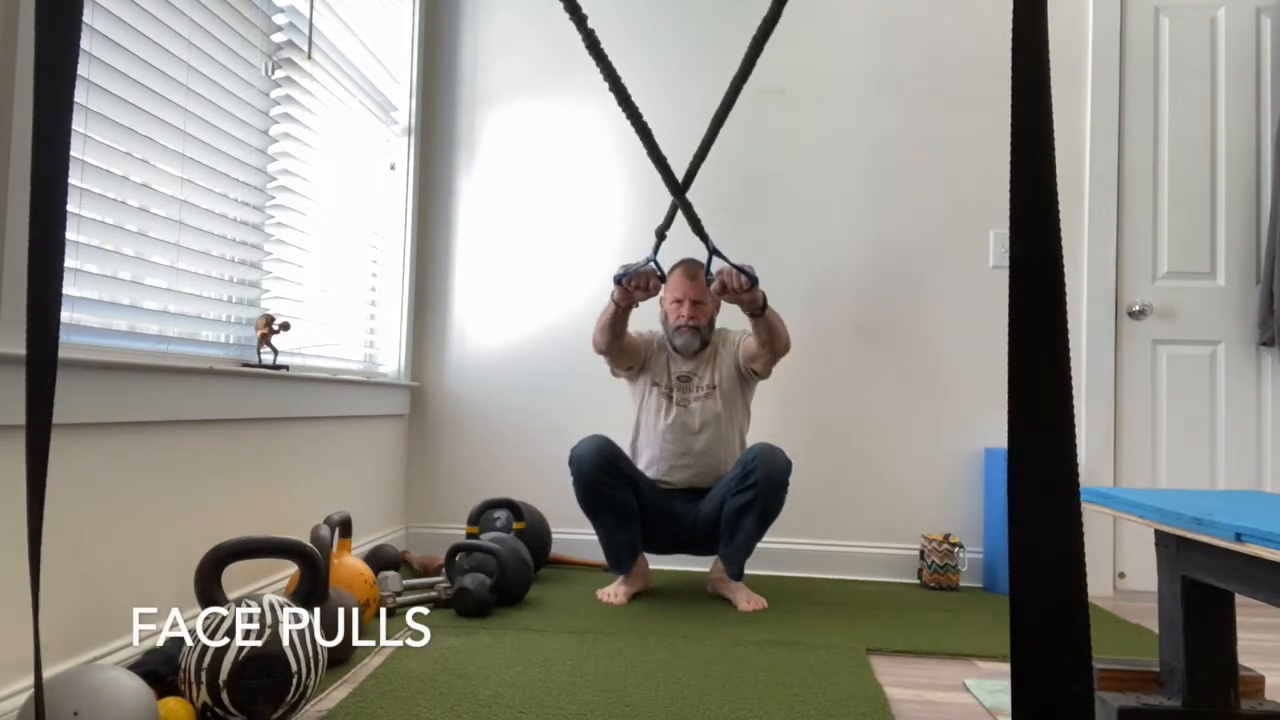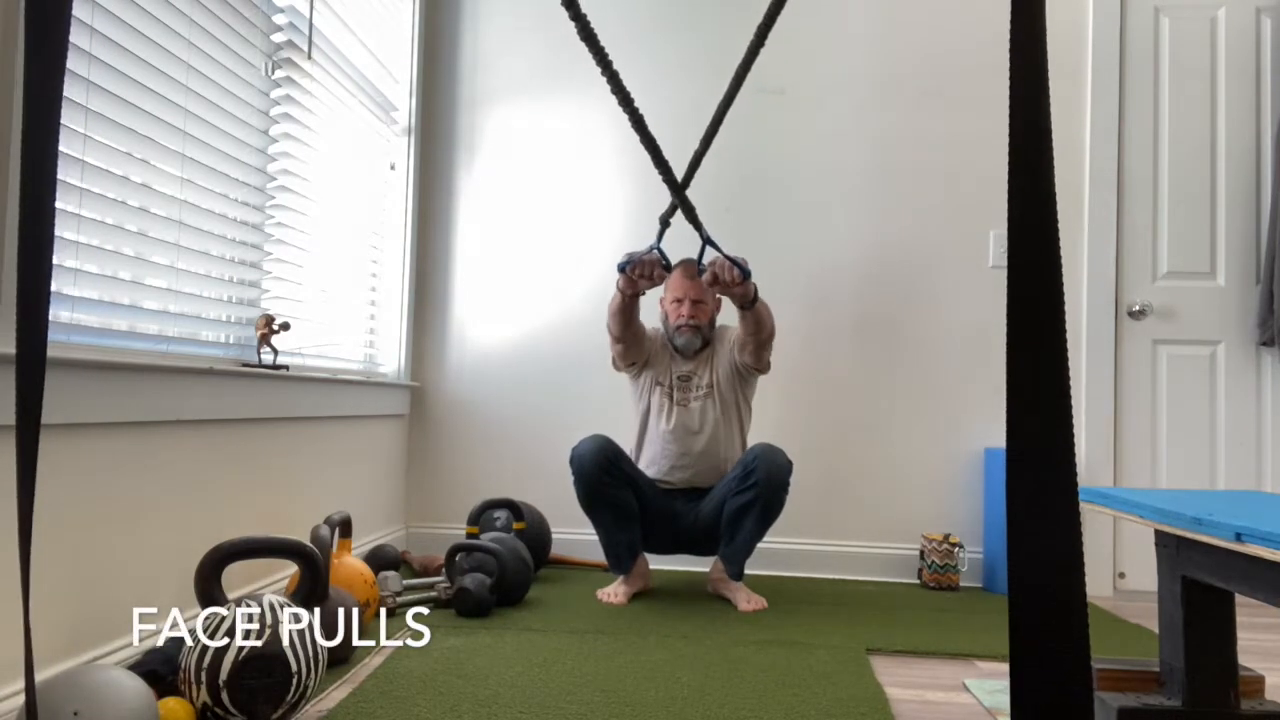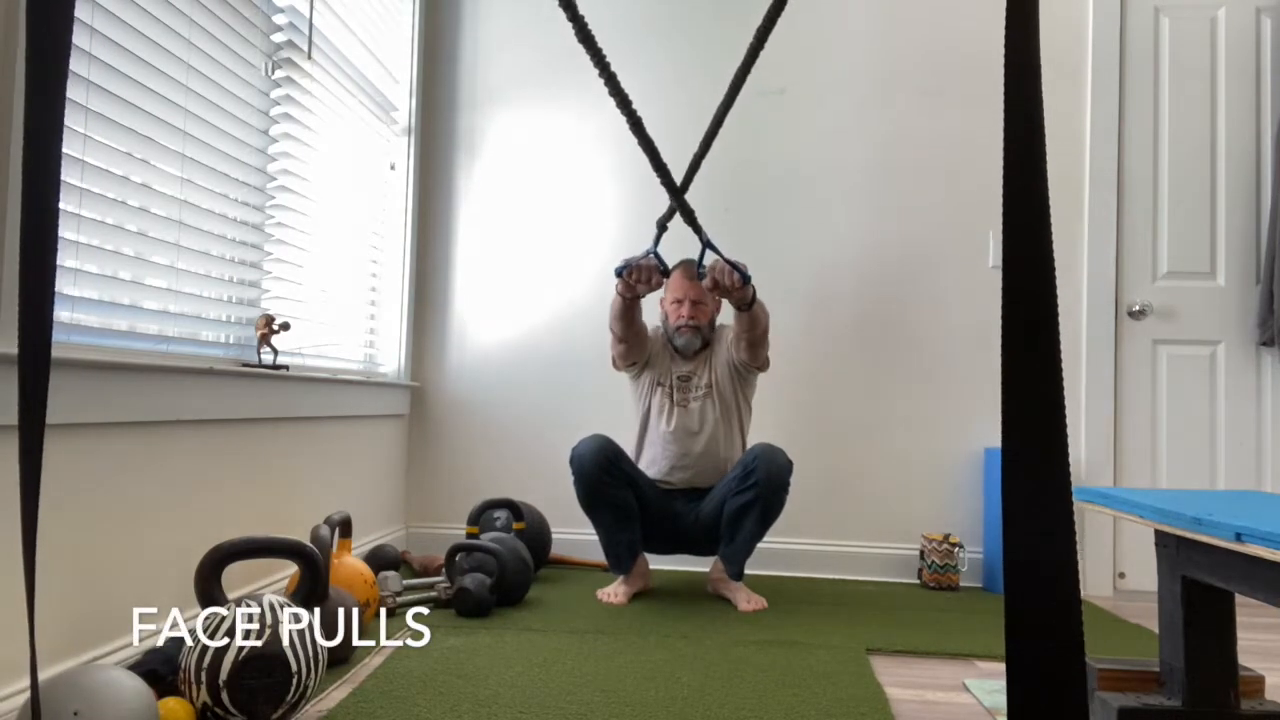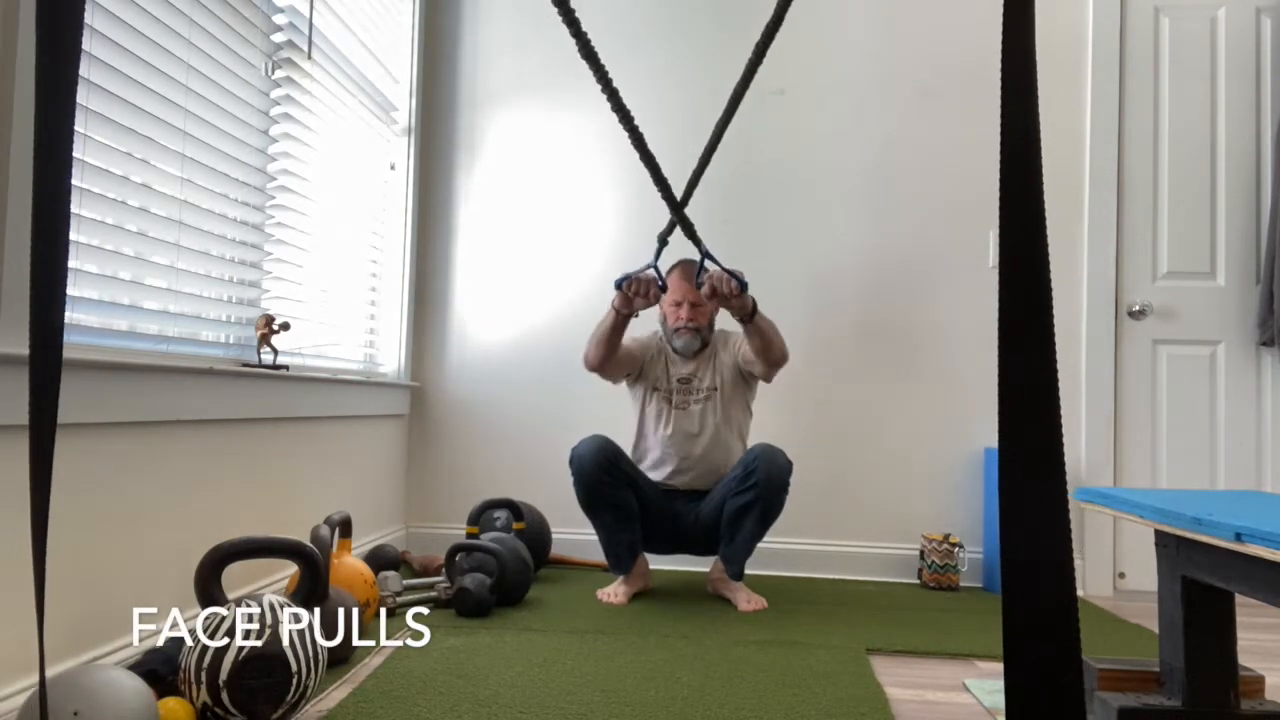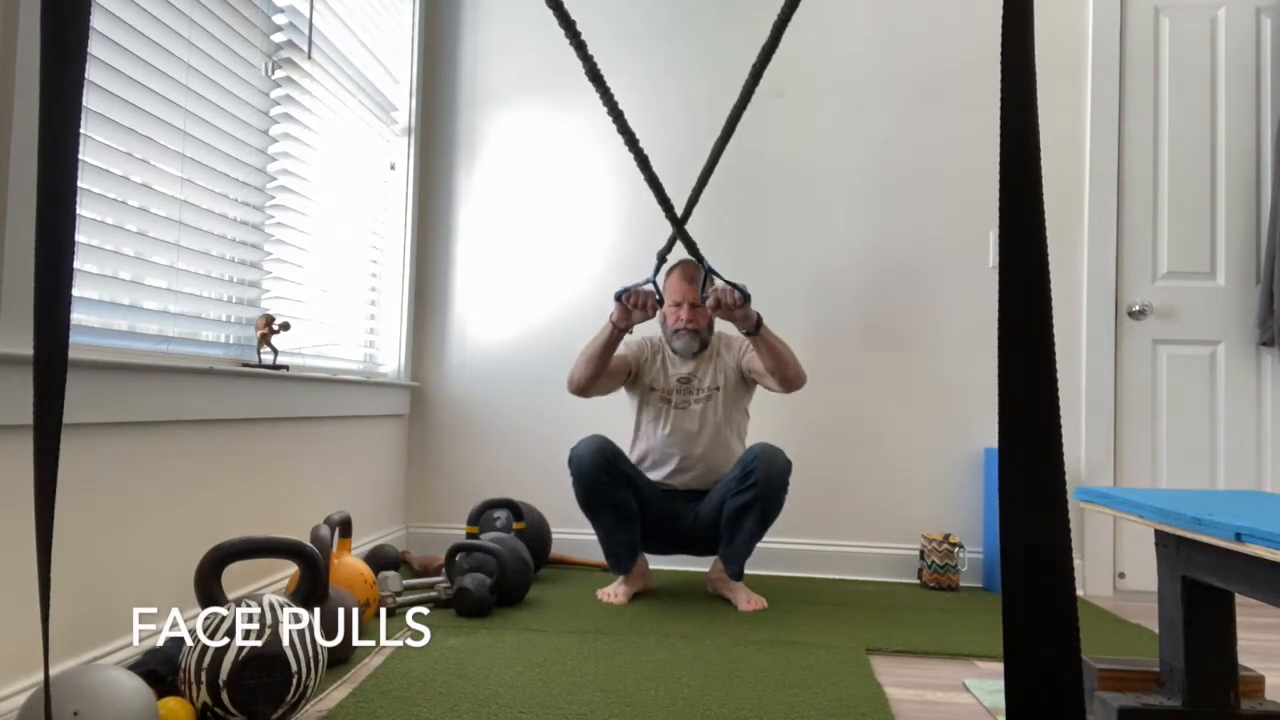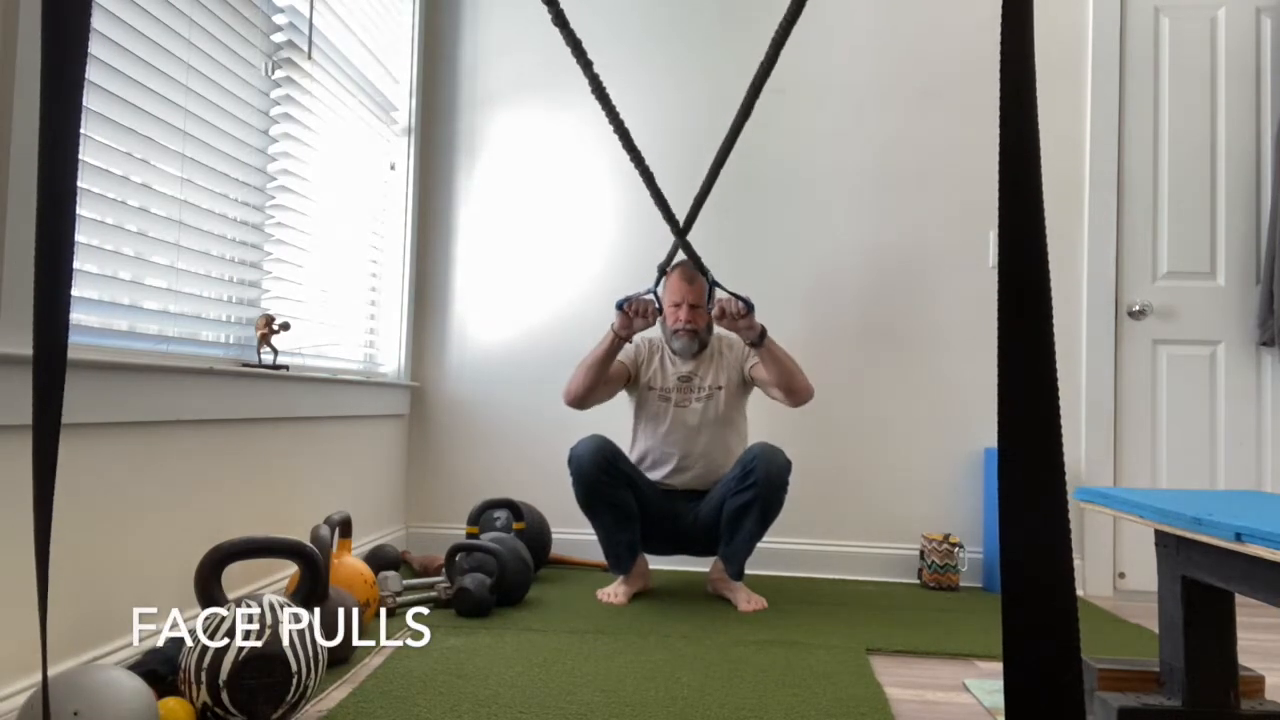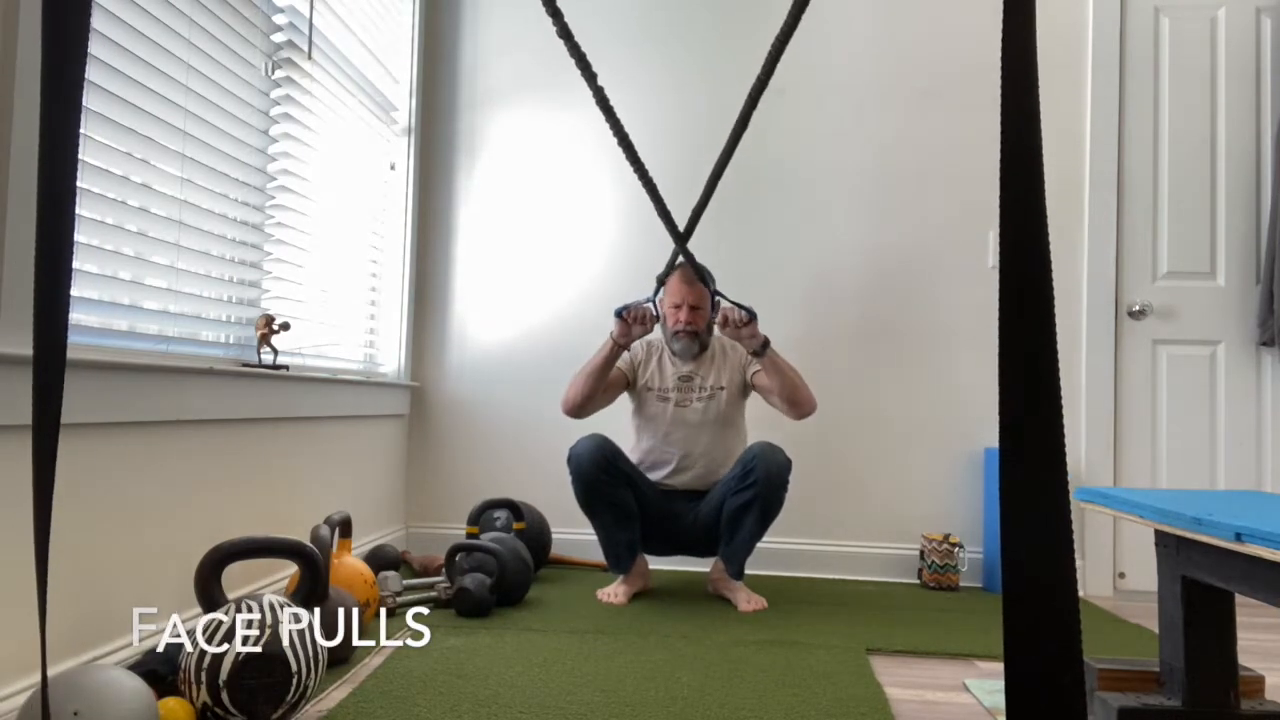
dt=0.2s
person 1, frame 1
left shoulder: (735, 350)
right shoulder: (644, 351)
left elbow: (777, 346)
right elbow: (604, 343)
left wrist: (755, 304)
right wrist: (621, 301)
left hip: (714, 511)
right hip: (650, 508)
left knee: (770, 461)
right knee: (590, 453)
left ankle: (727, 573)
right ankle: (630, 570)
person 1, frame 2
left shoulder: (735, 350)
right shoulder: (645, 350)
left elbow: (762, 333)
right elbow: (619, 328)
left wrist: (746, 296)
right wrist: (627, 289)
left hip: (715, 511)
right hip: (652, 508)
left knee: (770, 461)
right knee: (590, 452)
left ankle: (727, 573)
right ankle: (630, 571)
person 1, frame 3
left shoulder: (735, 351)
right shoulder: (645, 351)
left elbow: (755, 330)
right elbow: (622, 328)
left wrist: (744, 297)
right wrist: (627, 293)
left hip: (716, 511)
right hip: (652, 508)
left knee: (770, 461)
right knee: (590, 452)
left ankle: (727, 573)
right ankle: (630, 570)
person 1, frame 4
left shoulder: (734, 353)
right shoulder: (645, 353)
left elbow: (775, 356)
right elbow: (597, 360)
left wrist: (745, 309)
right wrist: (621, 309)
left hip: (716, 511)
right hip: (652, 509)
left knee: (770, 461)
right knee: (589, 453)
left ankle: (727, 573)
right ankle: (630, 570)
person 1, frame 5
left shoulder: (736, 353)
right shoulder: (642, 352)
left elbow: (791, 379)
right elbow: (579, 383)
left wrist: (750, 323)
right wrist: (618, 323)
left hip: (715, 512)
right hip: (651, 509)
left knee: (770, 461)
right knee: (589, 454)
left ankle: (727, 573)
right ankle: (630, 570)
person 1, frame 6
left shoulder: (736, 354)
right shoulder: (640, 354)
left elbow: (799, 394)
right elbow: (575, 396)
left wrist: (754, 334)
right wrist: (619, 333)
left hip: (715, 512)
right hip: (650, 509)
left knee: (769, 460)
right knee: (589, 453)
left ankle: (727, 573)
right ankle: (630, 570)
person 1, frame 7
left shoulder: (738, 357)
right shoulder: (639, 356)
left elbow: (802, 406)
right elbow: (573, 406)
left wrist: (757, 344)
right wrist: (617, 341)
left hip: (714, 513)
right hip: (650, 510)
left knee: (770, 459)
right knee: (588, 452)
left ankle: (728, 573)
right ankle: (630, 570)
